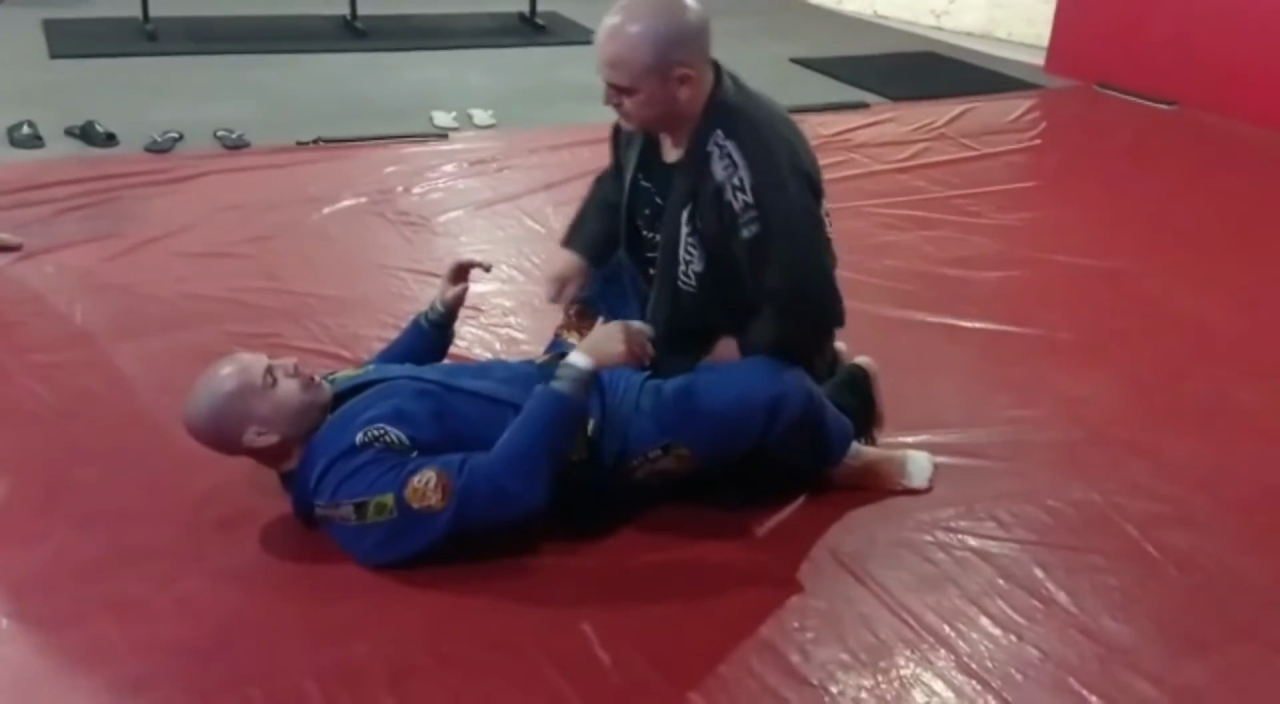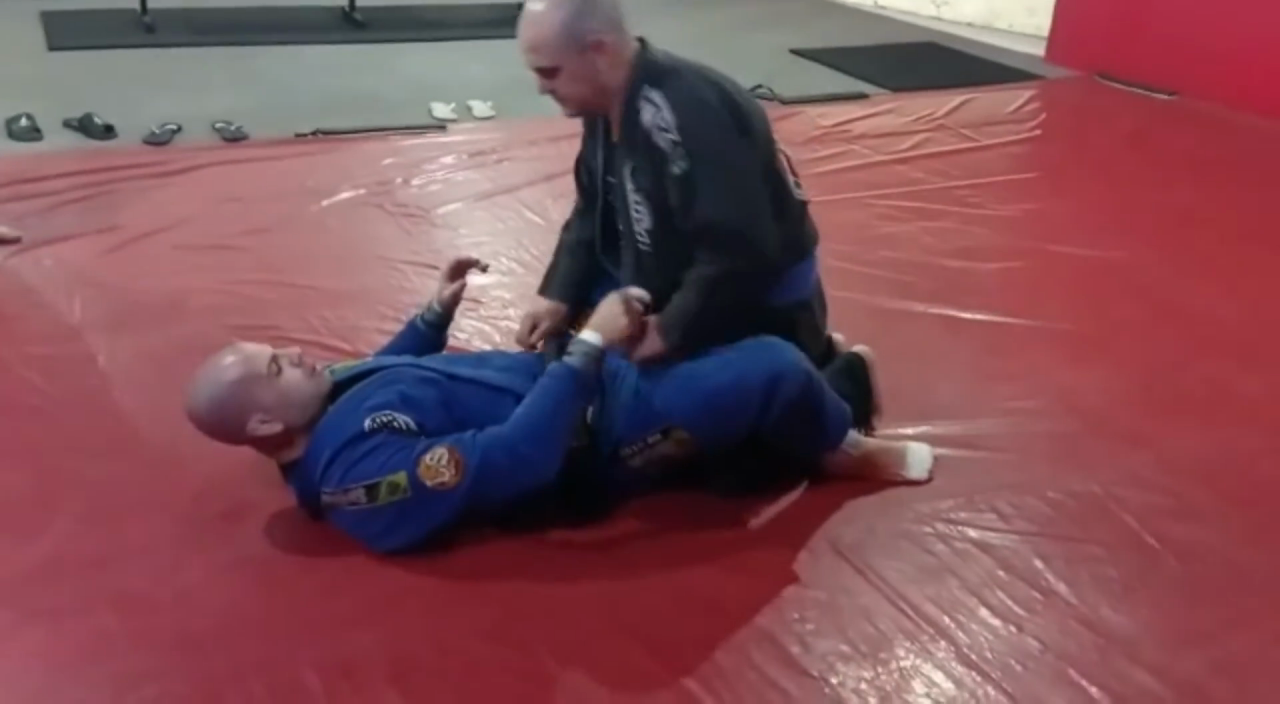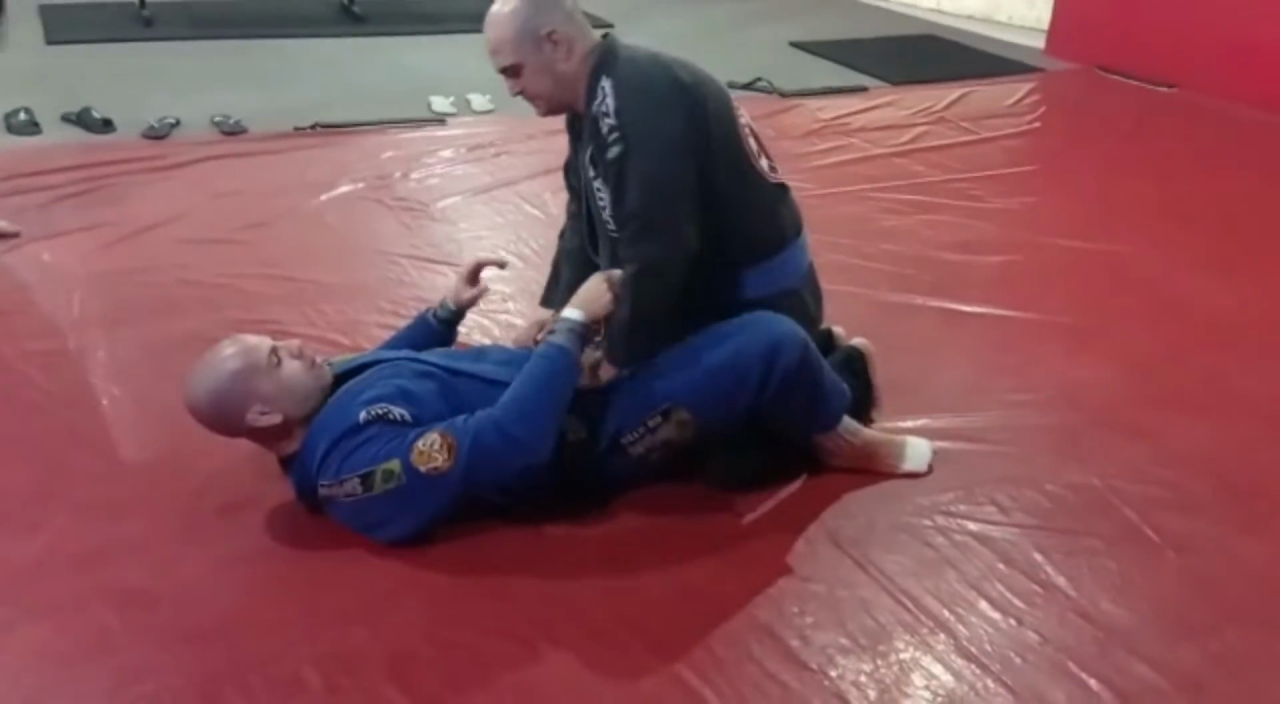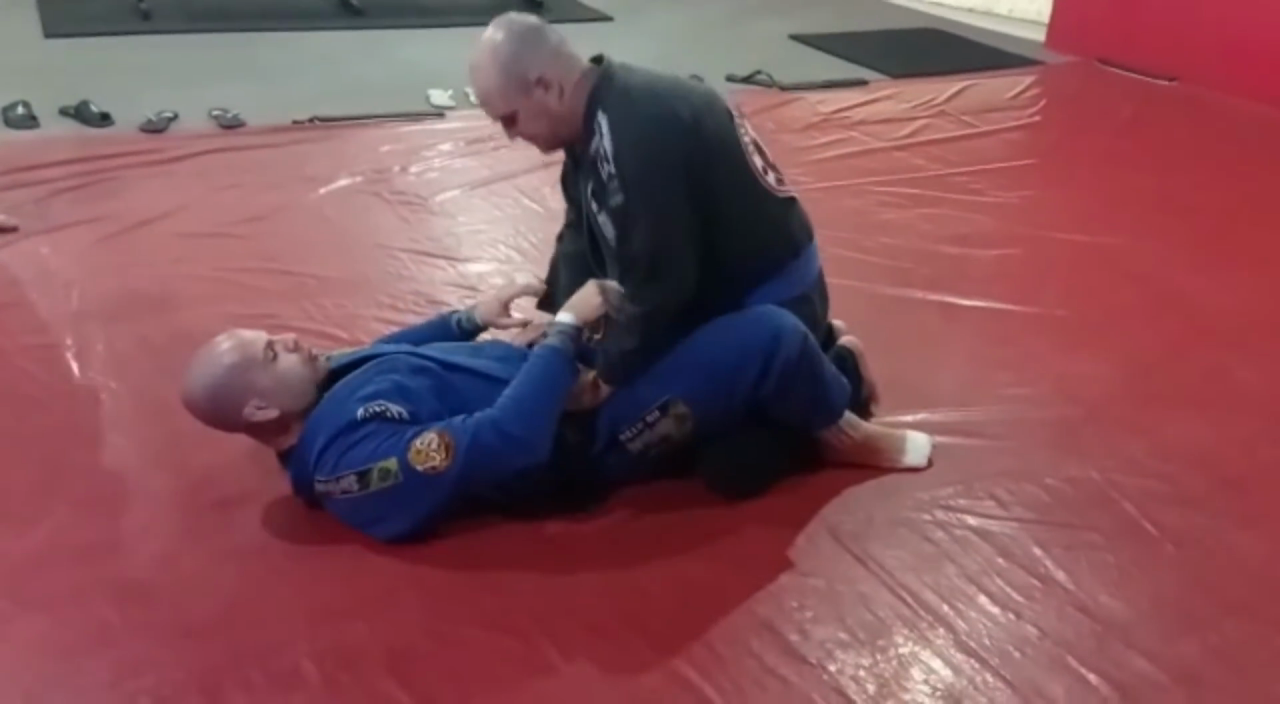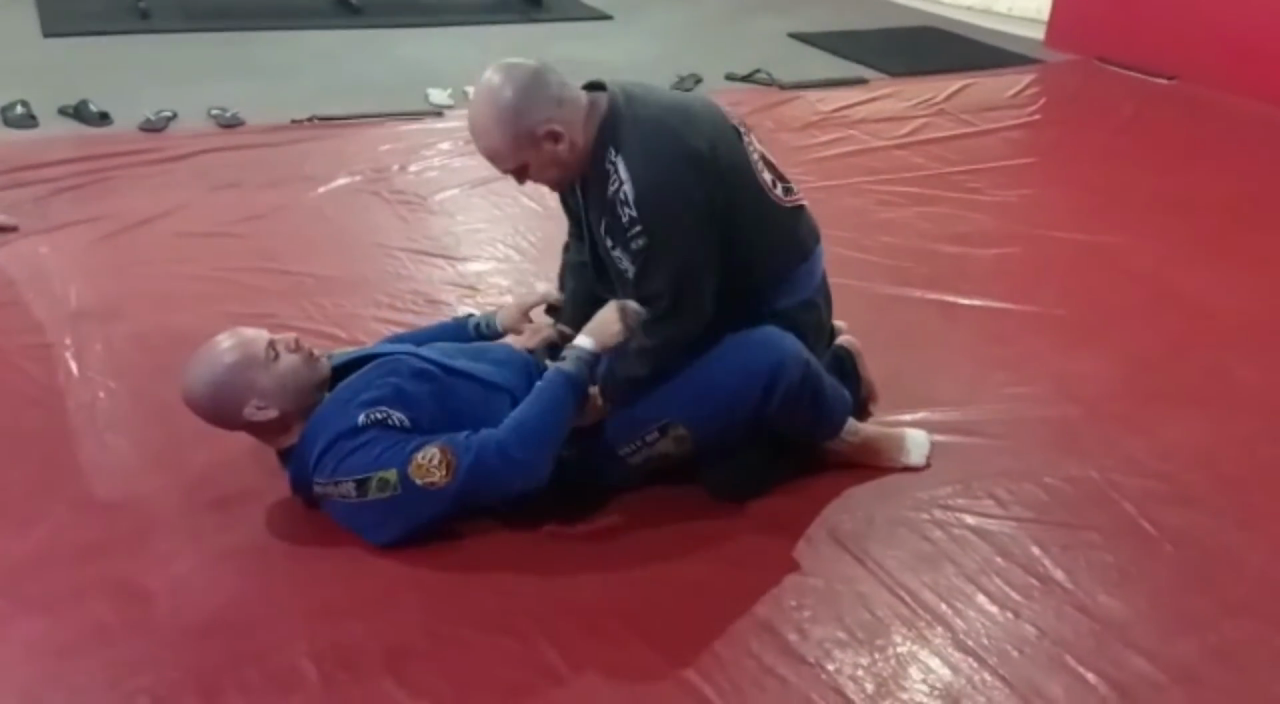
dt=0.3s
person 1, frame 1
left shoulder: (325, 409)
right shoulder: (353, 485)
right elbow: (507, 488)
left wrist: (440, 311)
right wrist: (581, 365)
left hip: (562, 381)
right hip: (596, 441)
right knee: (776, 389)
right ankle: (848, 462)
person 1, frame 2
left shoulder: (327, 404)
right shoulder: (360, 470)
right elbow: (520, 459)
left wrist: (437, 309)
right wrist: (594, 341)
left hip: (560, 374)
right hip: (597, 437)
right knee: (774, 367)
right ankle: (845, 453)
person 1, frame 3
left shoulder: (325, 404)
right shoulder: (359, 461)
right elbow: (513, 441)
left wrist: (446, 310)
right wrist: (574, 321)
left hip: (570, 378)
right hip: (592, 436)
right knee: (772, 342)
left ankle: (814, 364)
right ankle: (844, 441)
person 1, frame 4
left shoulder: (324, 392)
right shoulder: (354, 456)
left elbow: (393, 352)
right elbow: (511, 440)
left wrist: (471, 317)
right wrist: (570, 325)
left hip: (562, 378)
right hip: (590, 433)
right knee: (769, 334)
left ankle: (807, 365)
right ankle: (846, 436)
person 1, frame 5
left shoulder: (327, 387)
right shoulder: (353, 461)
left elbow: (404, 351)
right elbow: (512, 462)
left wrist: (493, 324)
right wrist: (585, 350)
left hip: (549, 377)
right hip: (588, 439)
right knee: (771, 359)
left ankle: (806, 346)
right ankle: (847, 438)
person 2, frame 1
left shoulder: (759, 166)
right shoulder: (650, 117)
left elbow: (808, 304)
right elbow: (619, 180)
left wrist: (742, 353)
right wrist: (580, 247)
left hip: (736, 351)
person 2, frame 2
left shoulder: (689, 115)
right shoulder: (616, 107)
left elbow: (741, 249)
right elbow: (593, 211)
left wrist: (671, 330)
right wrist: (558, 296)
left hip: (762, 310)
person 2, frame 3
left shoulder: (637, 102)
right shoulder: (596, 102)
left elbow: (658, 247)
right elbow: (587, 218)
left wrist: (618, 355)
right wrist: (557, 307)
left hip: (754, 295)
right hip: (700, 284)
person 2, frame 4
left shoulder: (635, 135)
right shoulder: (601, 106)
left elbow: (656, 282)
right elbow: (582, 231)
left wrist: (609, 375)
right wrist: (552, 319)
left hip: (766, 294)
right hip: (711, 281)
left knee: (734, 462)
person 2, frame 5
left shoulder: (652, 174)
right shoulder: (598, 119)
left elbow: (673, 316)
right elbow: (588, 244)
left wrist: (607, 394)
right wrist: (563, 329)
left hip: (771, 301)
right hip: (716, 286)
left knee: (732, 468)
left ankle: (834, 378)
right ankle: (812, 358)
